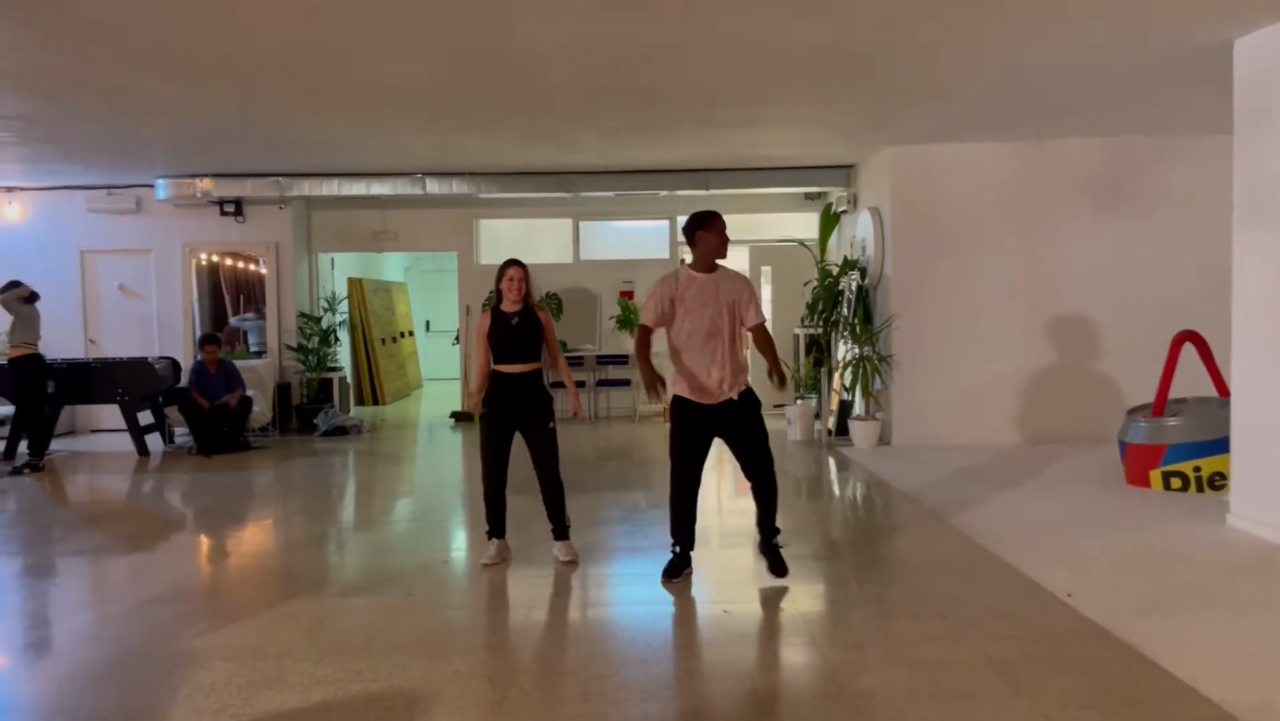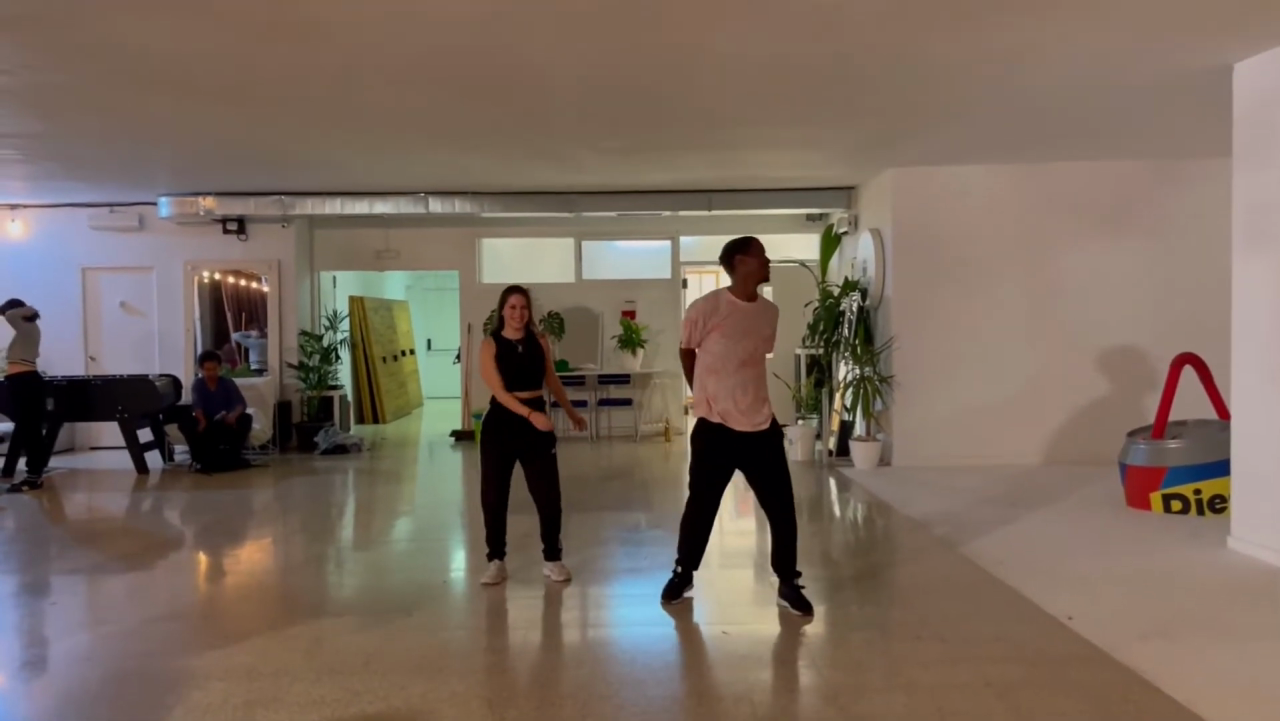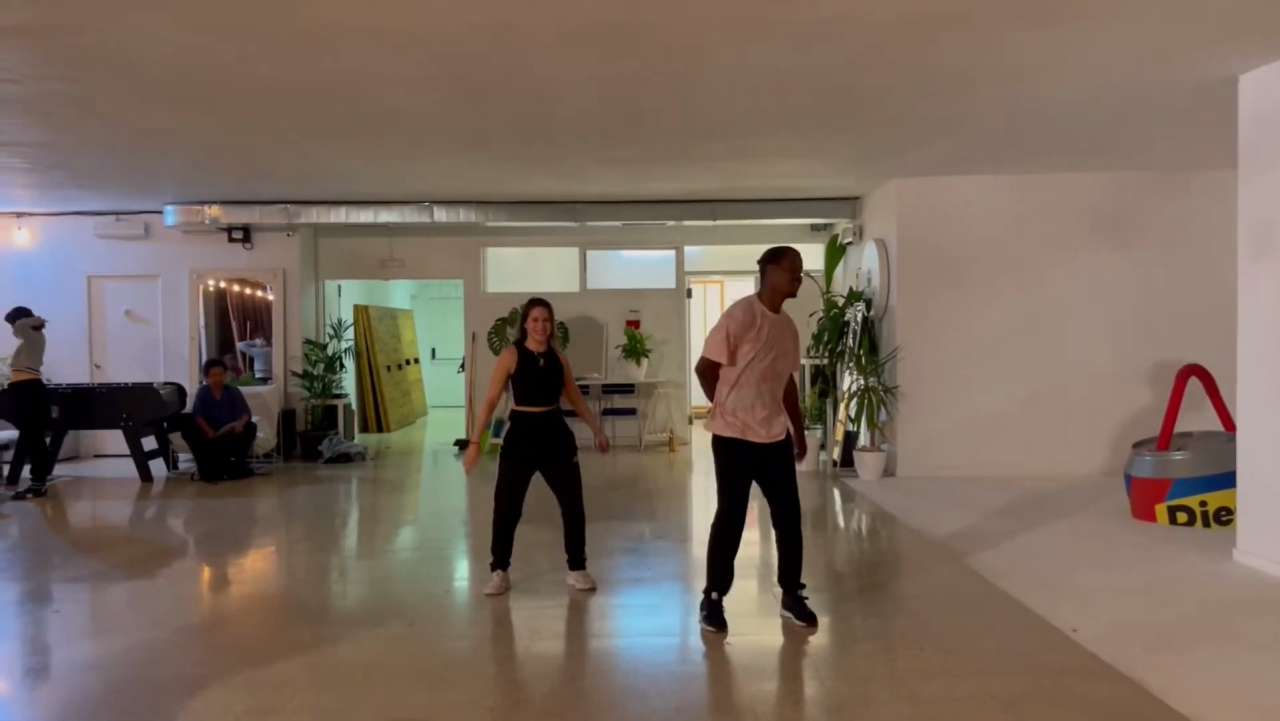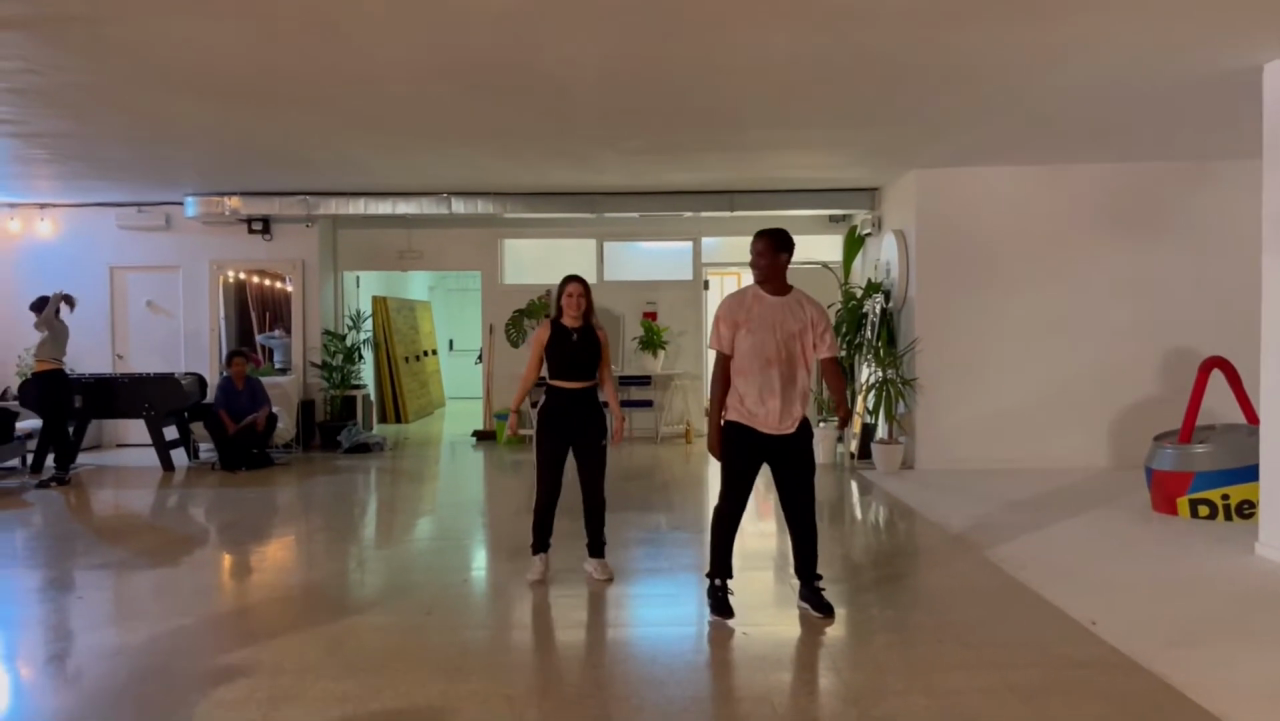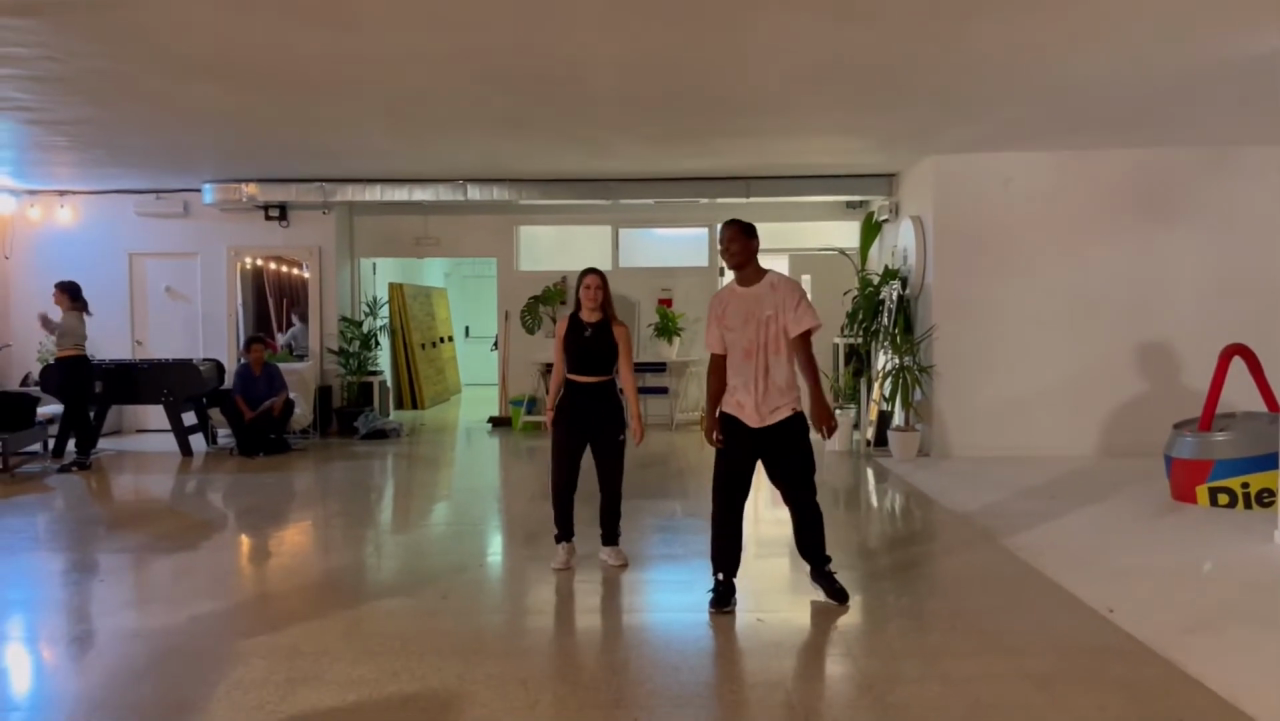
dt=0.3s
person 1, frame 1
left shoulder: (739, 284)
right shoulder: (669, 286)
left elbow: (757, 331)
right elbow: (644, 335)
left wrist: (774, 362)
right wrist: (647, 368)
left hip: (736, 396)
right hip: (689, 400)
left knee: (761, 470)
right knee: (684, 480)
left ankle: (769, 543)
right ankle: (681, 553)
person 1, frame 2
left shoulder: (769, 313)
right shoulder: (706, 308)
right elbow: (687, 354)
left hip: (761, 425)
right hip: (714, 424)
left knee: (781, 504)
right knee: (702, 503)
left ankle: (788, 582)
right ankle: (683, 573)
person 1, frame 3
left shoulder: (789, 328)
right shoulder: (740, 315)
right elbow: (707, 368)
left wrist: (799, 431)
right wrist: (728, 408)
left hip: (775, 437)
right hip: (733, 435)
left knee: (788, 516)
right knee: (731, 516)
left ankle: (791, 595)
right ankle: (713, 597)
person 1, frame 4
left shoulder: (810, 310)
right shoulder: (734, 305)
left elbow: (828, 363)
right elbow: (722, 366)
left wrist: (841, 401)
right wrist: (715, 422)
left hip: (792, 427)
right hip: (743, 424)
left knee: (801, 508)
right knee: (730, 503)
left ankle: (809, 586)
right ankle: (717, 584)
person 1, frame 5
left shoulder: (786, 290)
right shoulder: (720, 302)
left elbow: (802, 348)
right elbow: (718, 362)
left wrist: (818, 399)
right wrist: (711, 415)
left hip: (784, 414)
right hip: (736, 417)
left knee: (800, 497)
right knee: (726, 499)
left ankle: (821, 569)
right ankle: (724, 580)
person 2, frame 1
left shoulder: (539, 315)
right shoulder: (488, 320)
left elbow: (555, 356)
right elbow: (483, 365)
left wrist: (573, 391)
right wrist: (476, 393)
left hip: (533, 395)
right hip: (498, 401)
left knee: (548, 472)
right knee: (493, 474)
left ankle: (561, 538)
right ankle: (497, 541)
person 2, frame 2
left shoulder: (539, 342)
right shoulder: (490, 345)
left elbow: (551, 382)
right elbow: (498, 392)
left wrist: (572, 413)
right wrist: (530, 414)
left hip: (537, 428)
right hip: (500, 425)
left knee: (549, 497)
right knee: (493, 498)
left ankle: (552, 559)
right ankle: (496, 561)
person 2, frame 3
left shoulder: (558, 358)
right shoulder: (511, 355)
left elbow: (575, 398)
right elbow: (492, 400)
left wrist: (597, 431)
right wrist: (475, 440)
left hip: (556, 434)
right hip: (522, 435)
left knee: (574, 507)
right knee: (506, 509)
left ankle: (576, 569)
right ankle: (499, 572)
person 2, frame 4
left shoulder: (597, 334)
right shoulder: (546, 331)
left elbow: (606, 378)
right elbow: (531, 374)
left wrist: (618, 415)
right wrist: (514, 410)
left hip: (589, 411)
right hip: (555, 410)
left knee: (593, 489)
right knee: (547, 487)
left ankle: (596, 556)
right ankle: (539, 554)
person 2, frame 5
left shoulder: (616, 328)
right shoulder: (565, 325)
left elbow: (626, 374)
right elbow: (559, 368)
left wrist: (636, 415)
right wrist: (550, 406)
left hip: (605, 403)
right hip: (572, 403)
left knee: (611, 480)
right knee: (562, 478)
left ankle: (609, 544)
right ankle: (564, 543)
person 3, frame 1
left shoulder: (27, 312)
right shoulder: (26, 311)
left wrist: (22, 291)
right wrist: (23, 292)
left hip: (26, 365)
right hip: (27, 365)
left knee: (29, 413)
right knee: (30, 412)
left ankle: (35, 460)
right ankle: (36, 458)
person 3, frame 2
left shoulder: (28, 329)
right shoulder: (27, 329)
left wrist: (25, 311)
right wrist: (27, 311)
left hip: (24, 382)
right hip: (23, 382)
left knee: (28, 429)
right knee: (28, 429)
left ankle: (34, 477)
right ankle: (35, 474)
person 3, frame 3
left shoulder: (35, 337)
right shoulder: (30, 338)
left elbow: (21, 326)
right elbow: (20, 329)
left wrist: (36, 321)
right wrist: (36, 321)
left hip: (28, 389)
right hip: (23, 390)
left knee: (32, 437)
right knee: (30, 437)
left ankle: (38, 485)
right ankle: (39, 482)
person 3, frame 4
left shoulder: (59, 328)
right shoulder: (52, 329)
left elbow: (47, 318)
right elbow: (39, 324)
left wrist: (55, 300)
right wrist: (56, 300)
left hip: (52, 379)
right hip: (46, 380)
left knee: (55, 426)
right knee: (53, 426)
left ankle: (62, 473)
right ankle: (62, 471)
person 3, frame 5
left shoulder: (72, 314)
right shoulder: (70, 315)
left elbow: (78, 332)
right wrist: (49, 323)
left hip: (73, 365)
right hip: (71, 365)
left knee: (76, 411)
right knee: (76, 411)
left ankle: (83, 458)
right ankle: (83, 455)
